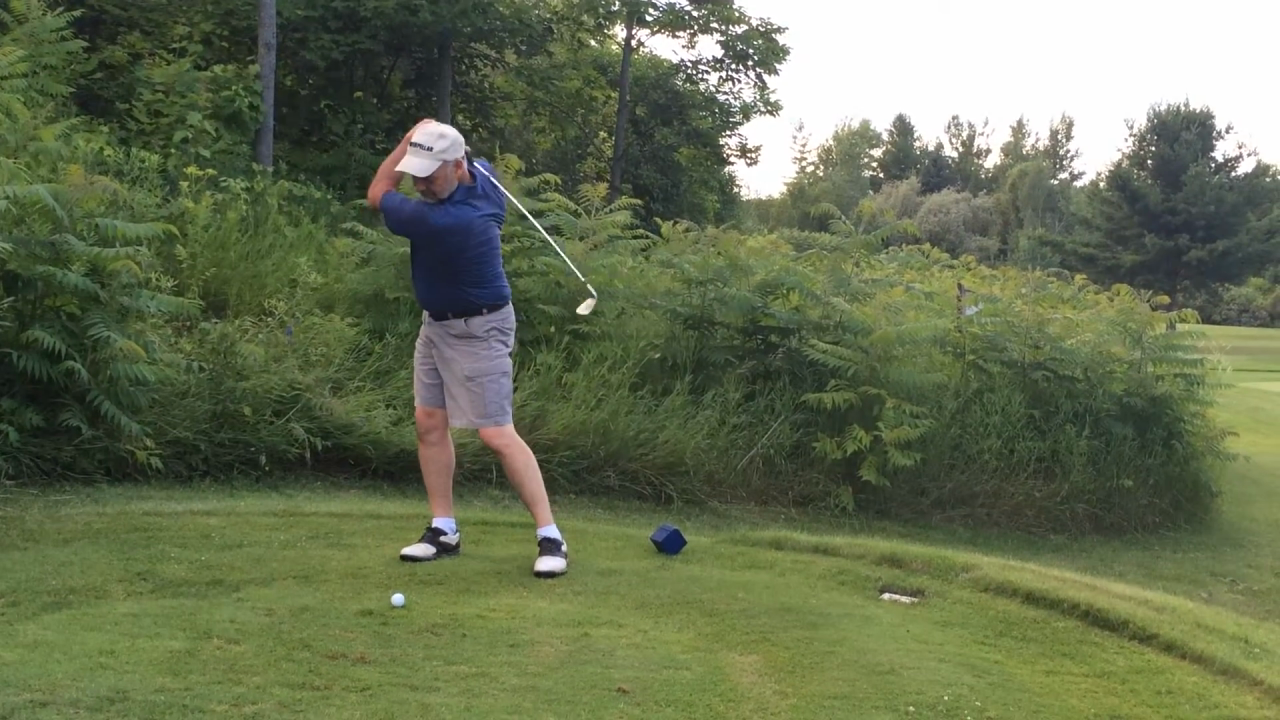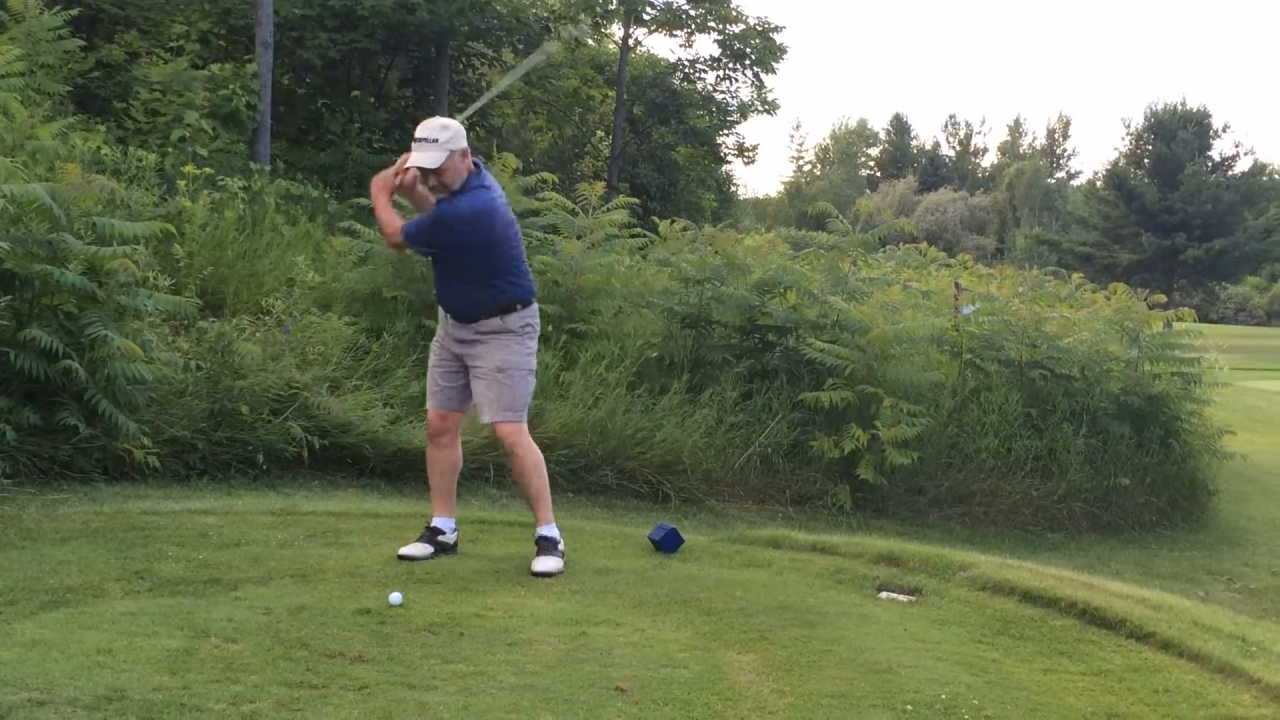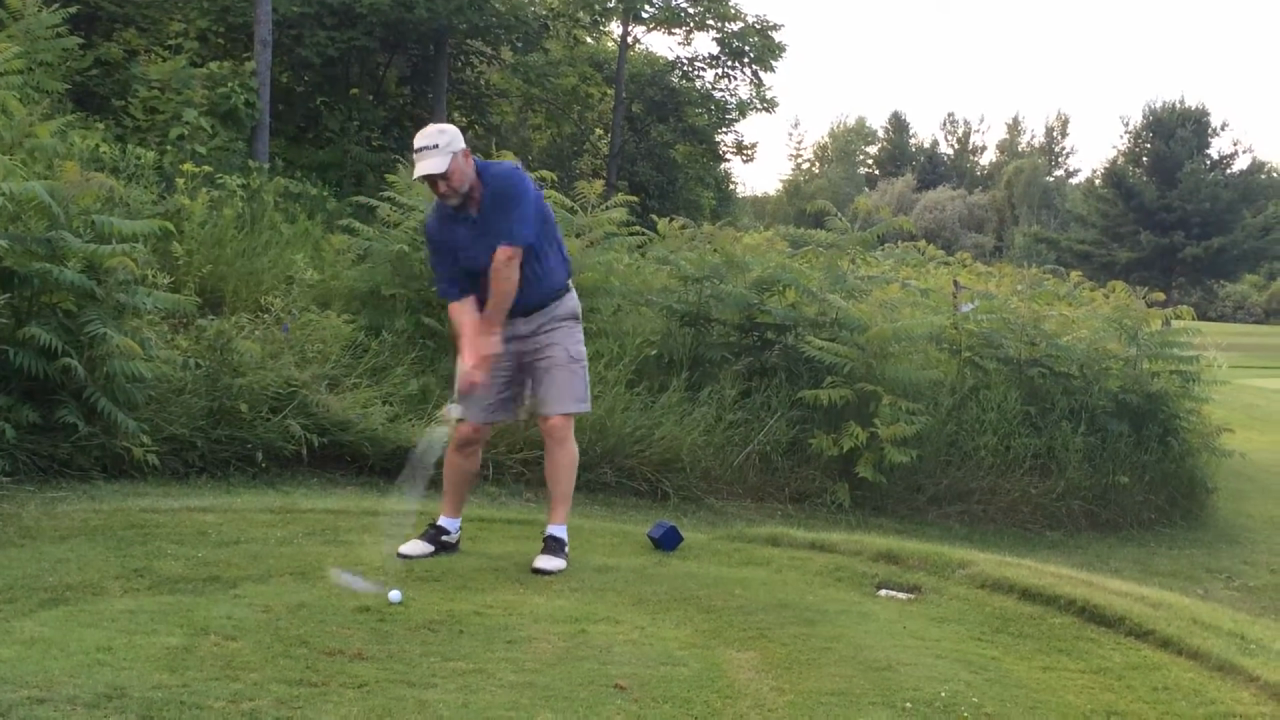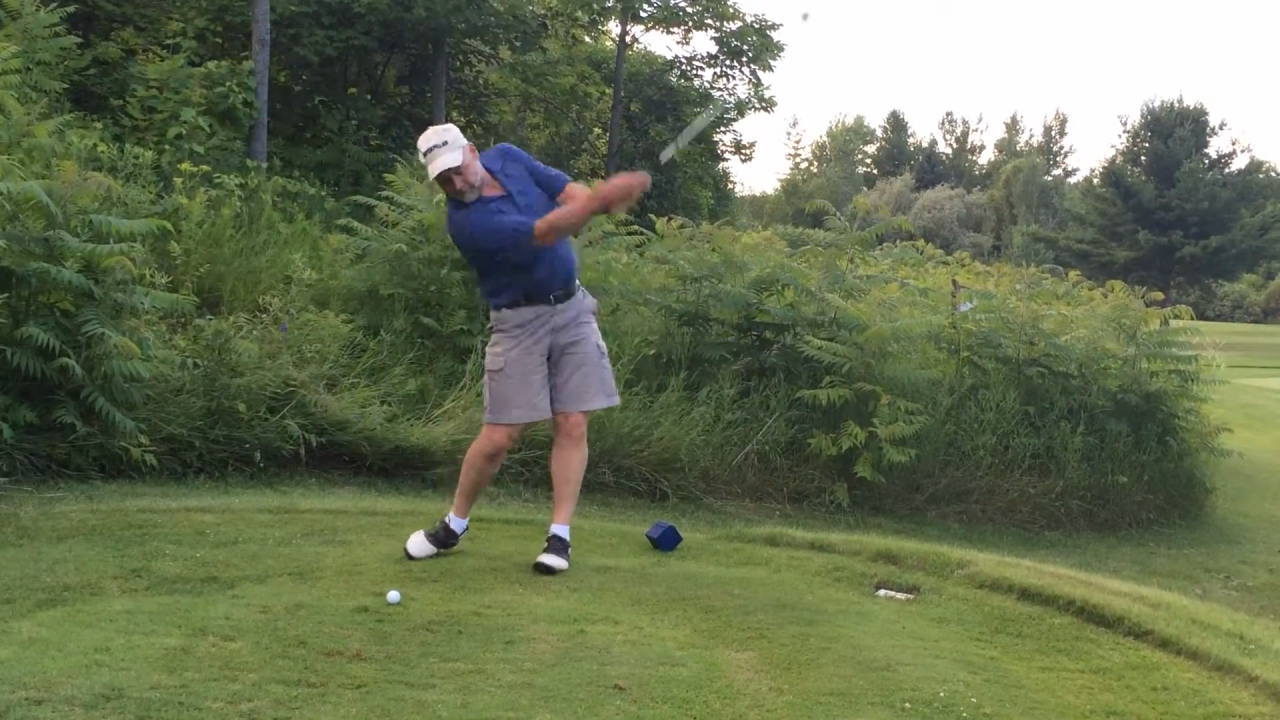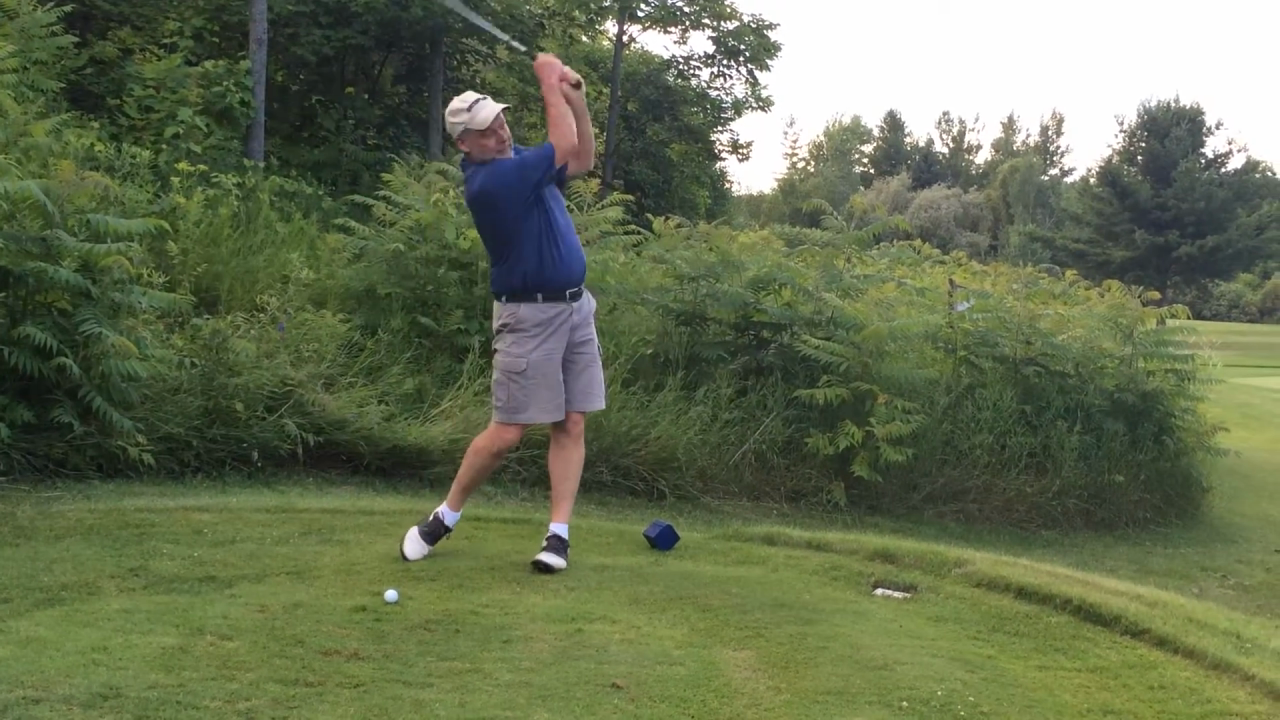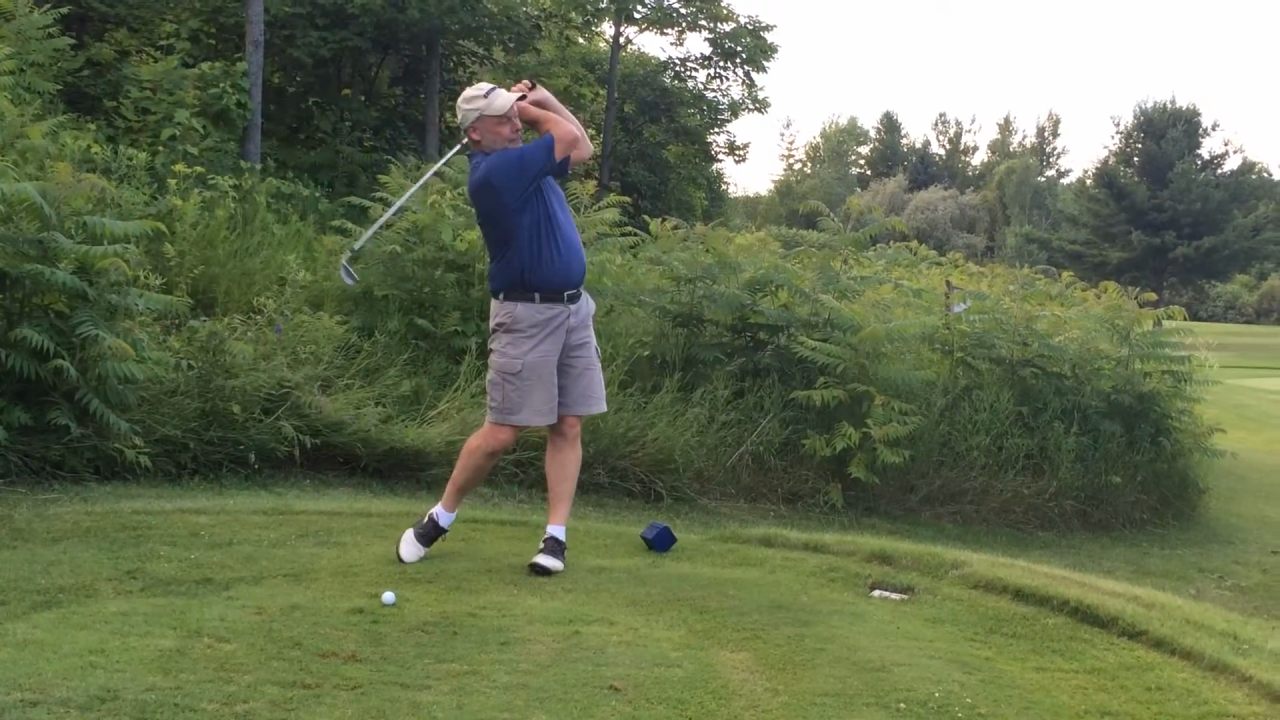
dt=0.2s
person 1, frame 1
left shoulder: (439, 223)
right shoulder: (481, 173)
left elbow: (378, 195)
left wrist: (406, 143)
left hip: (477, 330)
right hip: (439, 323)
left knee: (496, 434)
right knee: (429, 424)
left ankle: (550, 537)
right ankle: (444, 529)
person 1, frame 2
left shoulder: (468, 210)
right shoulder: (470, 180)
left elbow: (397, 236)
right elbow: (438, 219)
left wrist: (380, 191)
right wrist: (412, 189)
left hip: (506, 329)
right hip: (455, 323)
left knee: (509, 432)
right knee: (439, 425)
left ankle: (549, 536)
right ankle: (443, 528)
person 1, frame 3
left shoulder: (508, 180)
right shoulder: (438, 227)
left elbow: (506, 263)
right elbow: (456, 297)
left wrist: (493, 335)
right wrist: (469, 351)
left hip: (552, 318)
right hip: (491, 326)
left knee: (556, 426)
right knee: (467, 432)
left ankle: (556, 536)
right ankle: (446, 527)
person 1, frame 4
left shoulder: (508, 158)
right shoulder: (467, 225)
left elbow: (567, 192)
right elbow: (546, 232)
left wrist: (605, 193)
right wrist: (601, 200)
left hip: (570, 306)
right hip: (519, 323)
left knee: (572, 425)
right knee: (499, 436)
left ankle: (560, 535)
right ankle: (453, 524)
person 1, frame 5
left shoulder: (512, 158)
right shoulder: (491, 182)
left elbow: (582, 161)
right elbow: (564, 146)
left wrist: (572, 93)
right wrist: (550, 85)
left hip: (575, 305)
right hip: (529, 316)
left knee: (572, 424)
right knee: (507, 432)
left ankle: (558, 532)
right ankle: (445, 516)
person 1, frame 6
left shoulder: (517, 158)
right shoulder: (495, 172)
left elbow: (581, 148)
right elbow: (567, 137)
left wrist: (541, 99)
right wrist: (529, 110)
left hip: (574, 308)
right hip: (526, 315)
left knee: (568, 426)
right knee: (501, 433)
left ankle: (556, 536)
right ankle: (438, 518)
